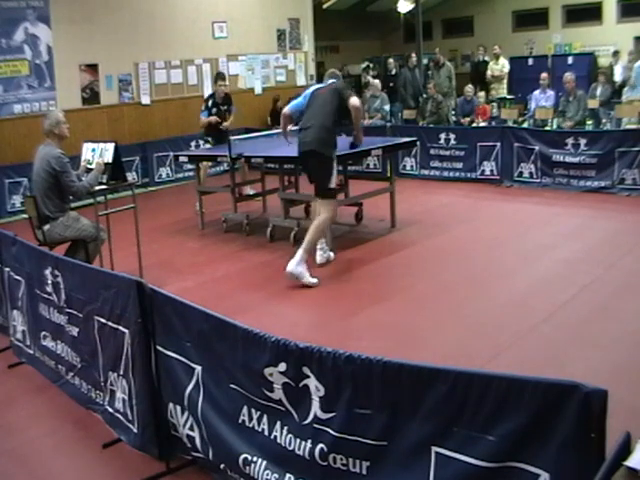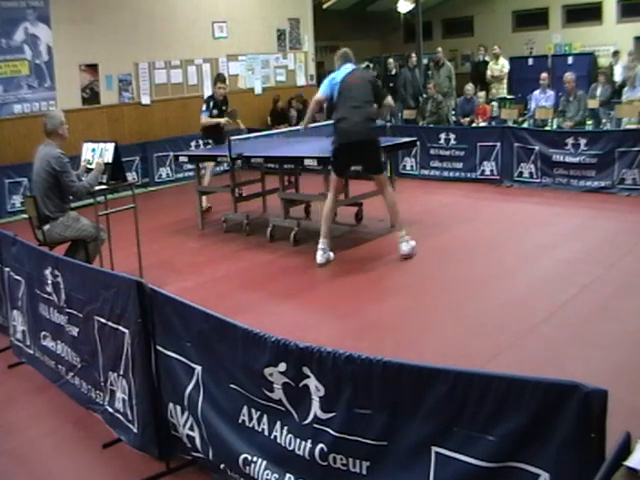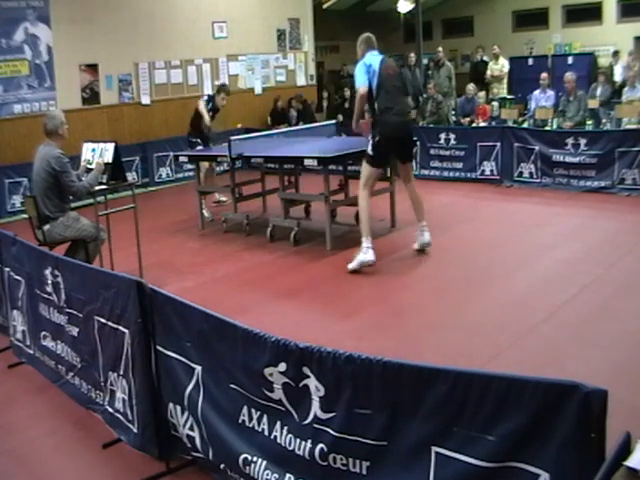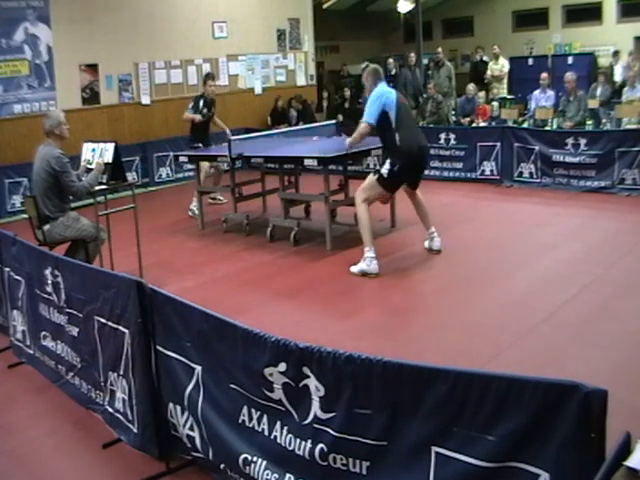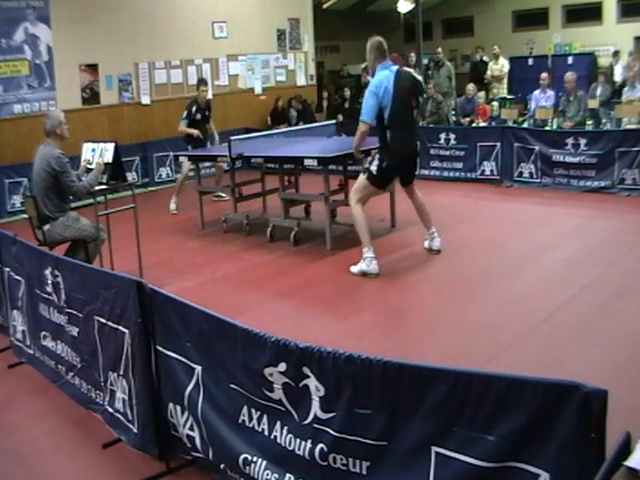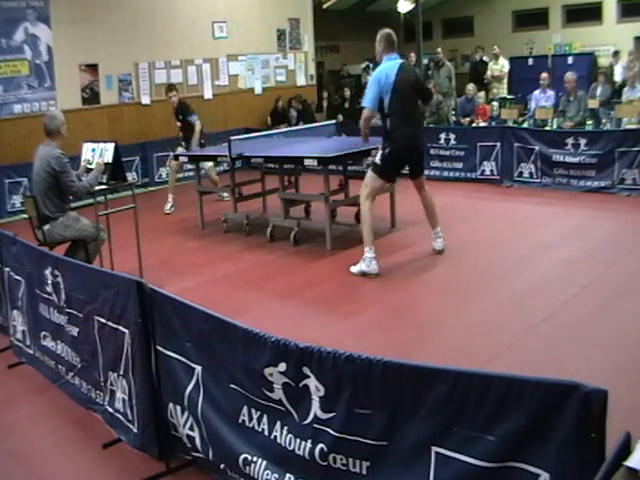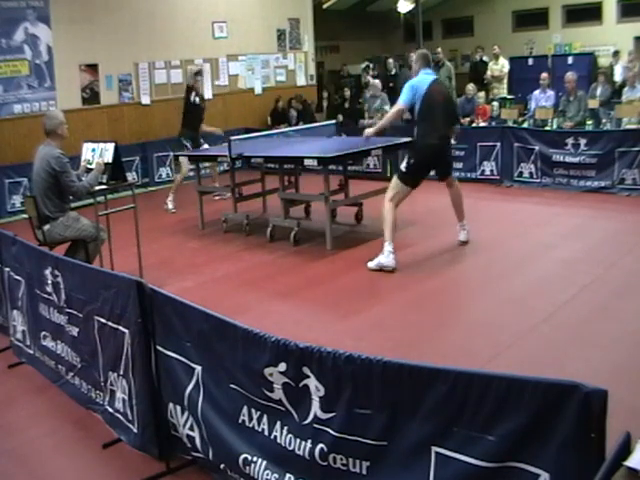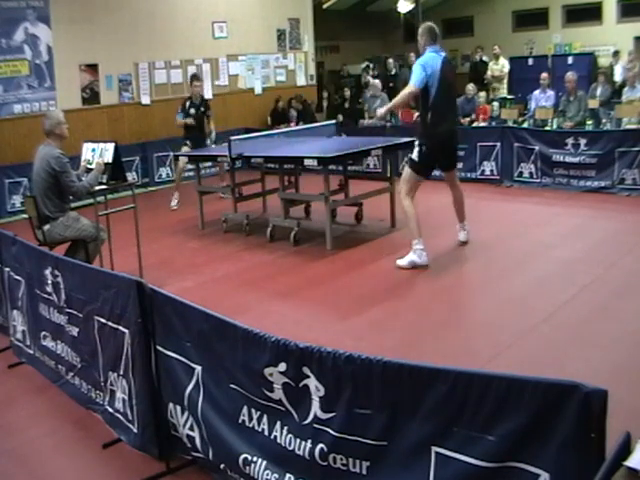
dt=0.4s
person 1, frame 1
left shoulder: (312, 90)
right shoulder: (340, 88)
left elbow: (286, 113)
right elbow: (356, 105)
left wrist: (285, 131)
right wrist: (358, 132)
left hip: (304, 144)
right hip: (321, 145)
left knee: (324, 197)
right knee: (328, 211)
left ankle: (322, 249)
right ankle: (298, 261)
person 1, frame 2
left shoulder: (334, 77)
right shoulder: (368, 76)
left elbow: (318, 99)
right elbow: (388, 104)
left wrist: (306, 121)
left hip: (343, 136)
right hip: (366, 135)
left knee: (333, 192)
right knee: (384, 187)
left ankle: (323, 249)
right ankle: (403, 241)
person 1, frame 3
left shoulder: (364, 64)
right shoulder: (393, 65)
left elbow: (362, 93)
right elbow: (408, 99)
left wrist: (355, 120)
left hip: (384, 129)
right hip: (404, 125)
left knee: (365, 188)
right knee: (408, 181)
left ankle: (367, 249)
right ankle: (423, 233)
person 1, frame 4
left shoulder: (377, 95)
right shoulder: (395, 94)
left elbow: (364, 129)
left wrist: (350, 141)
left hip: (404, 155)
right hip: (420, 151)
left knee: (362, 197)
right knee: (412, 192)
left ankle: (369, 259)
right ankle: (433, 237)
person 1, frame 5
left shoulder: (376, 84)
right shoulder: (404, 75)
left elbow: (365, 128)
right elbow: (421, 89)
left wrist: (356, 147)
left hip: (392, 153)
right hip: (411, 148)
left knee: (356, 198)
right knee: (410, 190)
left ankle: (369, 259)
right ankle: (433, 237)
person 1, frame 6
left shoulder: (379, 74)
right shoulder: (410, 71)
left elbow: (367, 115)
right elbow: (429, 99)
left wrist: (364, 132)
left hip: (395, 143)
right hip: (416, 140)
left knee: (366, 196)
right knee: (421, 188)
left ankle: (369, 259)
right ankle: (438, 238)
person 1, frame 7
left shoulder: (414, 84)
right shoulder: (443, 88)
left elbow: (398, 110)
right elbow: (454, 123)
left wrist: (374, 130)
left hip: (422, 149)
right hip: (443, 147)
left knee: (390, 200)
right knee: (451, 184)
left ankle: (388, 253)
right ankle: (463, 229)
person 1, frame 8
left shoulder: (424, 62)
right shoulder: (448, 63)
left elbow: (412, 91)
left wrist: (386, 109)
left hip: (431, 136)
right hip: (450, 133)
left knee: (405, 192)
right knee: (453, 182)
left ankle: (418, 250)
right ankle: (463, 230)
person 2, frame 1
left shoulder: (43, 150)
right shoulder: (56, 156)
right elbow: (77, 191)
left wrist: (81, 171)
right wrist: (96, 172)
left hip: (45, 220)
right hip: (54, 224)
left knee: (87, 230)
right knee: (98, 233)
person 2, frame 2
left shoulder: (43, 150)
right shoulder: (56, 156)
right elbow: (77, 192)
left wrist: (81, 171)
right wrist: (96, 172)
left hip: (45, 221)
right hip: (54, 224)
left knee: (87, 230)
right knee: (98, 233)
person 2, frame 3
left shoulder: (43, 150)
right shoulder: (56, 156)
right elbow: (77, 192)
left wrist: (81, 171)
right wrist: (96, 172)
left hip: (45, 221)
right hip: (54, 224)
left knee: (87, 230)
right knee: (98, 233)
person 2, frame 4
left shoulder: (43, 150)
right shoulder: (56, 156)
right elbow: (77, 192)
left wrist: (81, 171)
right wrist: (96, 172)
left hip: (45, 221)
right hip: (54, 224)
left knee: (87, 230)
right knee: (98, 233)
person 2, frame 5
left shoulder: (43, 150)
right shoulder: (56, 156)
right elbow: (77, 192)
left wrist: (81, 171)
right wrist: (96, 172)
left hip: (45, 221)
right hip: (54, 224)
left knee: (87, 230)
right knee: (98, 233)
person 2, frame 6
left shoulder: (43, 151)
right shoulder: (56, 156)
right elbow: (77, 192)
left wrist: (81, 171)
right wrist: (96, 172)
left hip: (45, 221)
right hip: (54, 224)
left knee: (87, 230)
right knee: (98, 233)
person 2, frame 7
left shoulder: (43, 151)
right shoulder: (56, 156)
right elbow: (77, 192)
left wrist: (81, 171)
right wrist: (96, 172)
left hip: (45, 221)
right hip: (54, 225)
left knee: (88, 230)
right knee: (98, 233)
person 2, frame 8
left shoulder: (43, 151)
right shoulder: (56, 156)
right elbow: (77, 192)
left wrist: (81, 171)
right wrist: (96, 172)
left hip: (45, 221)
right hip: (54, 224)
left knee: (87, 230)
right knee: (98, 233)
person 3, frame 1
left shoulder: (228, 97)
right shoulder: (208, 101)
right elbow: (202, 123)
left wrist: (228, 123)
right wrist: (209, 119)
left hip: (225, 136)
right hip: (211, 138)
left knee: (243, 160)
right knee: (204, 164)
left ankle: (246, 189)
person 3, frame 2
left shoulder: (224, 99)
right shoulder: (208, 102)
right elbow: (203, 122)
left wrist: (239, 123)
right wrist: (219, 120)
left hip: (222, 138)
right hip: (209, 139)
right knee: (210, 165)
left ankle: (237, 190)
right ankle: (203, 200)
person 3, frame 3
left shoulder: (216, 105)
right shoulder: (208, 100)
right elbow: (200, 104)
right wrist: (205, 115)
left hip: (204, 137)
right hip: (195, 137)
left knee: (212, 165)
right knee: (204, 166)
left ankle: (216, 196)
right ankle: (202, 205)
person 3, frame 4
left shoulder: (212, 101)
right shoulder: (198, 101)
right elbow: (185, 116)
left wrist: (225, 128)
right wrist: (194, 116)
left hip: (206, 139)
right hip: (196, 140)
left knee: (218, 166)
right knee: (205, 168)
left ankle: (213, 194)
right ankle: (194, 204)
person 3, frame 5
left shoulder: (208, 104)
right shoulder: (191, 107)
right elbow: (180, 128)
left wrist: (215, 133)
right wrist: (191, 131)
left hip: (204, 142)
right hip: (191, 143)
left knee: (220, 164)
right knee: (185, 172)
left ankle: (216, 192)
right ankle: (174, 200)
person 3, frame 6
left shoulder: (185, 107)
right shoulder: (176, 110)
left elbow: (198, 124)
left wrist: (195, 142)
right wrist: (181, 134)
left hip: (197, 142)
right hip: (185, 141)
left knee: (212, 176)
right knee: (173, 166)
right ankle: (170, 201)
person 3, frame 7
left shoulder: (201, 101)
right shoulder: (190, 93)
right elbow: (190, 79)
left wrist: (214, 130)
right wrist: (198, 71)
left hip: (196, 136)
right hip: (186, 137)
right knee: (185, 171)
right ankle: (170, 199)
person 3, frame 8
left shoulder: (204, 102)
right shoulder: (186, 103)
left elbow: (209, 119)
right elbow: (178, 122)
left wrist: (212, 131)
right wrist: (186, 121)
left hip: (203, 138)
right hip: (189, 139)
right knee: (180, 166)
left ankle: (223, 187)
right ankle: (176, 195)
